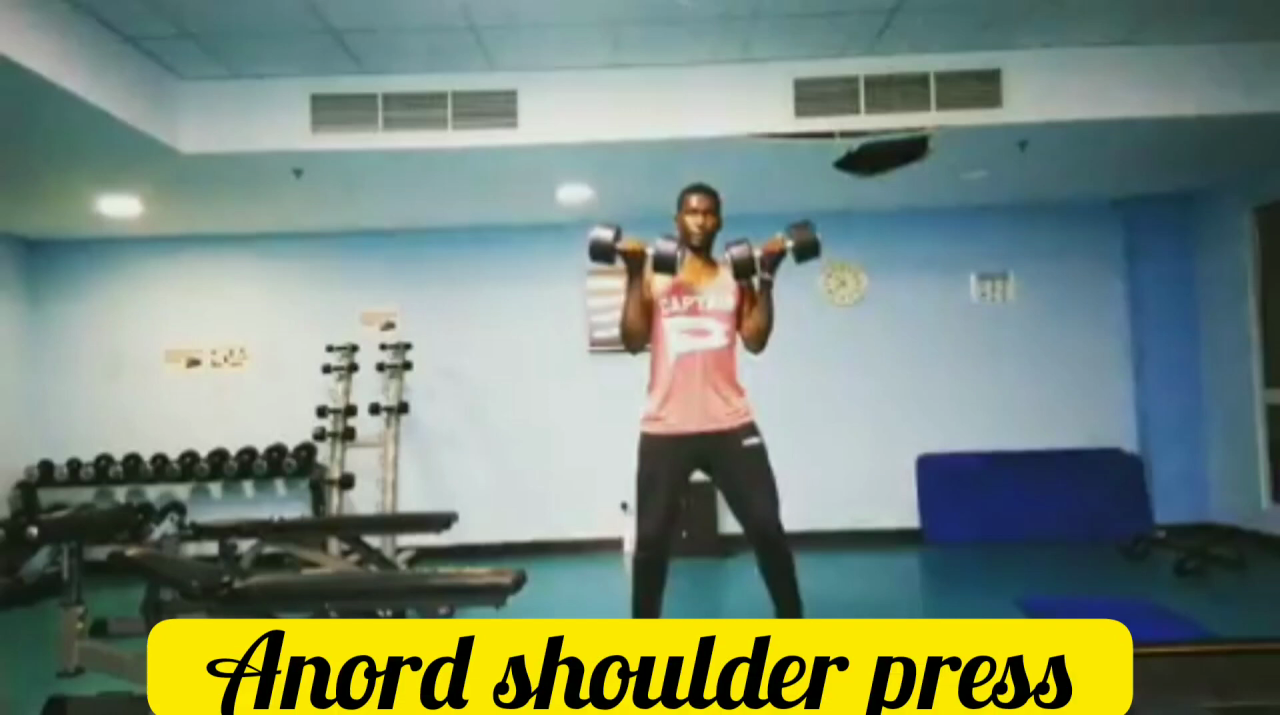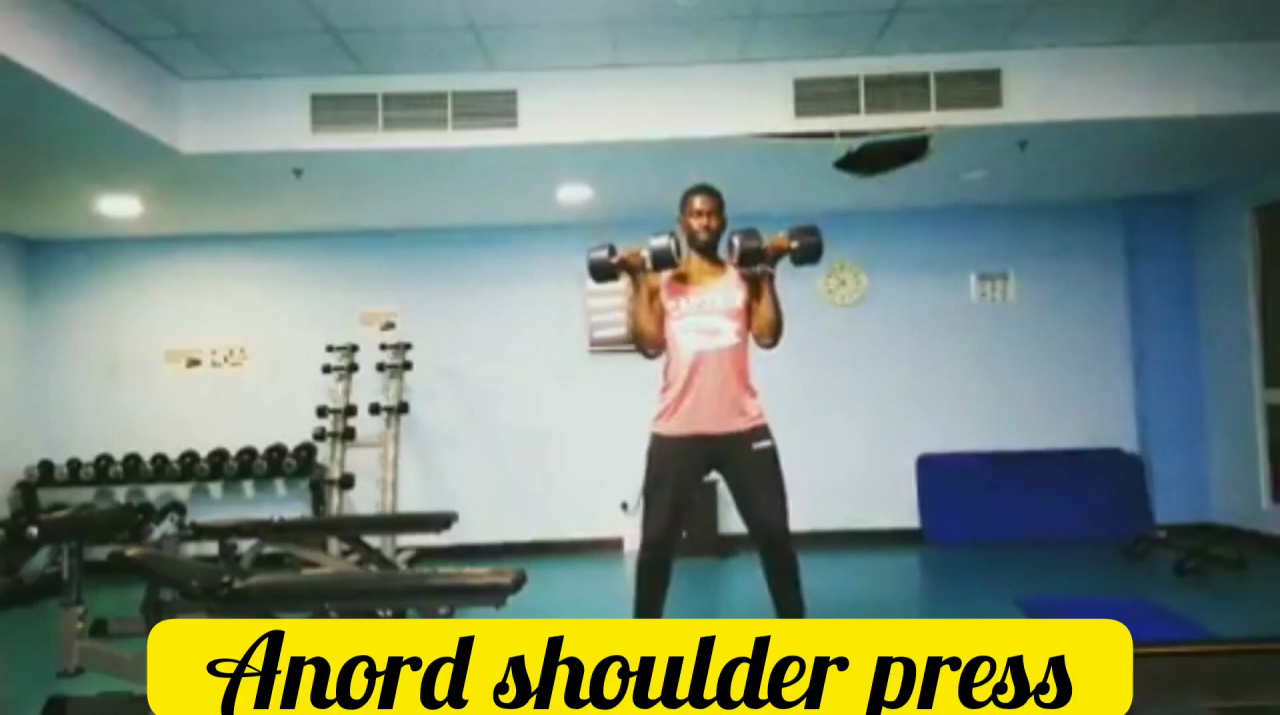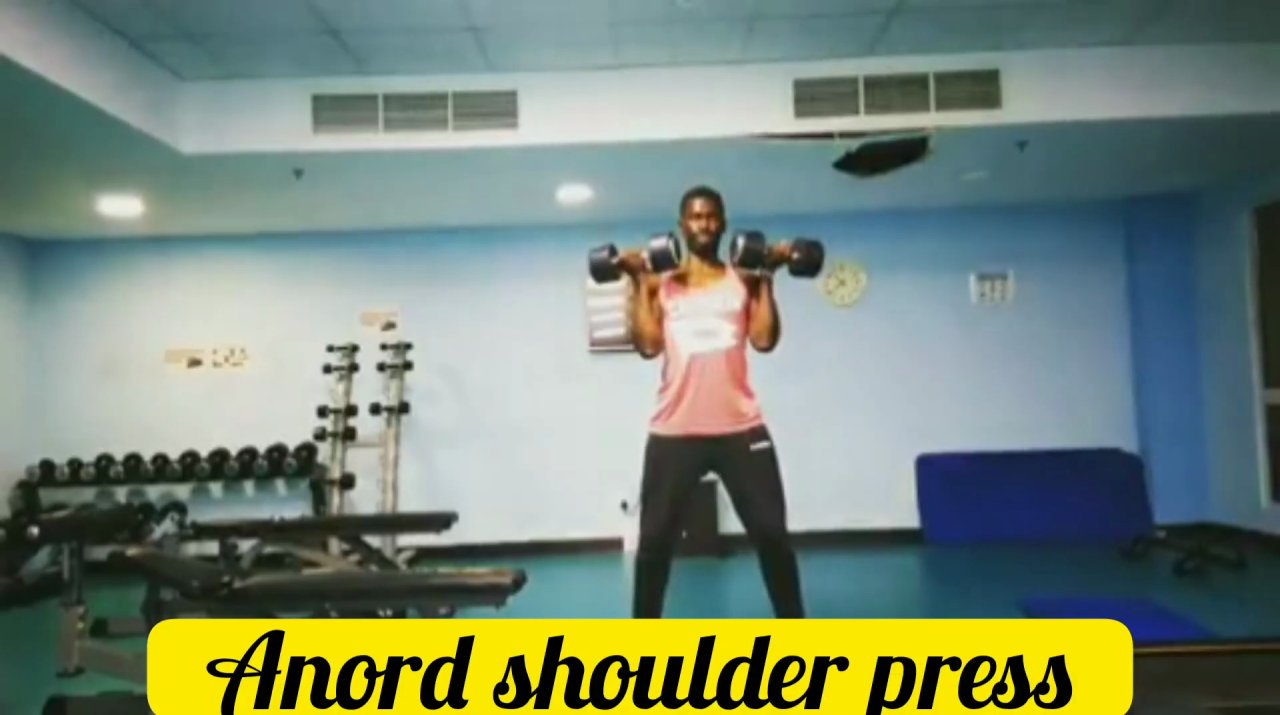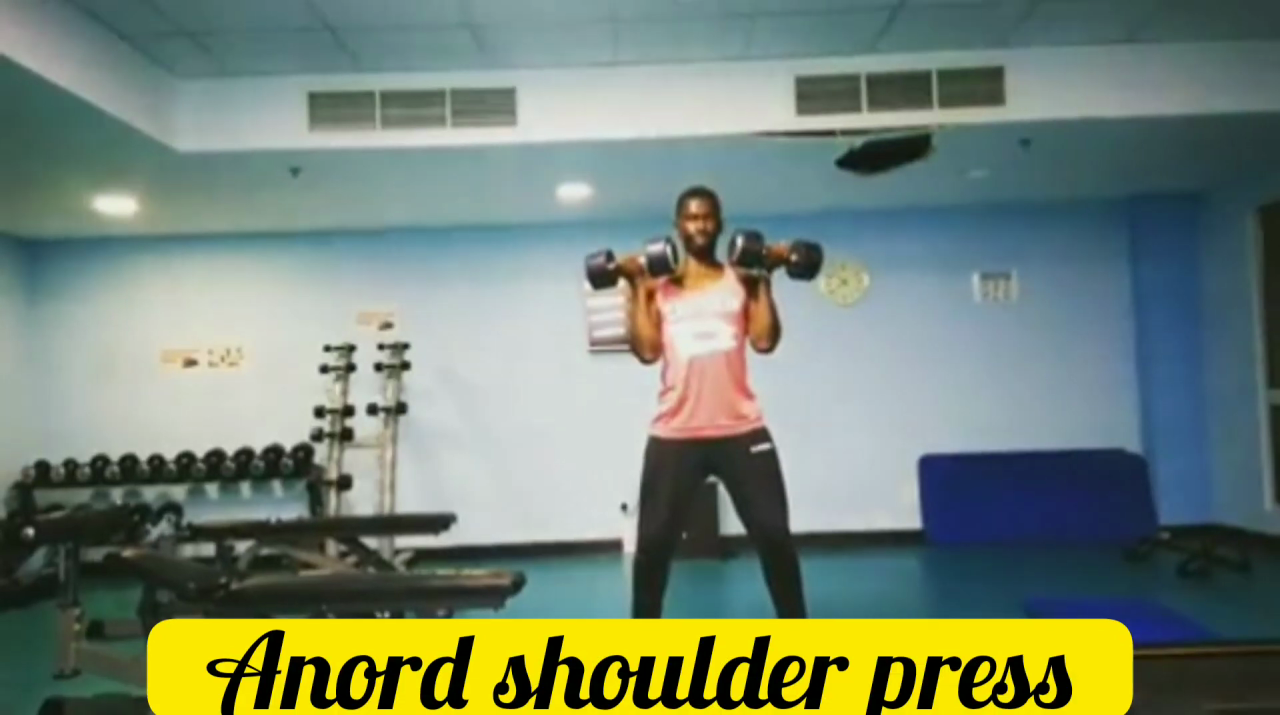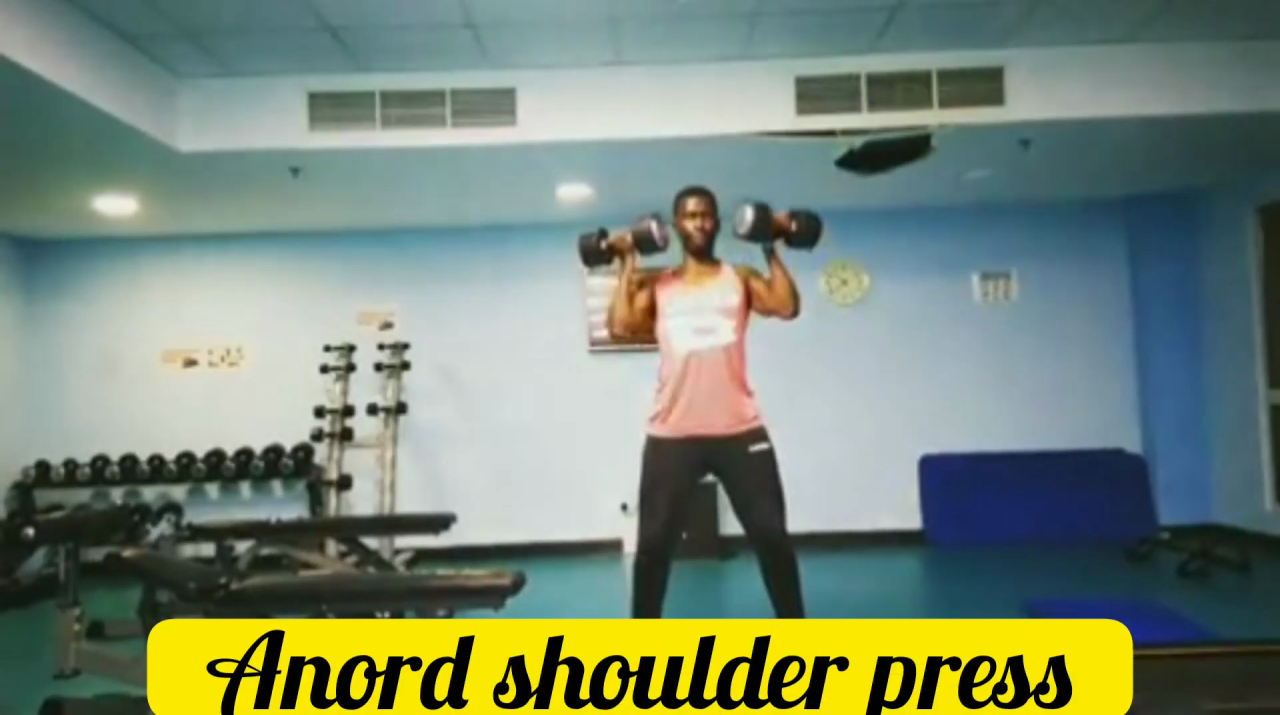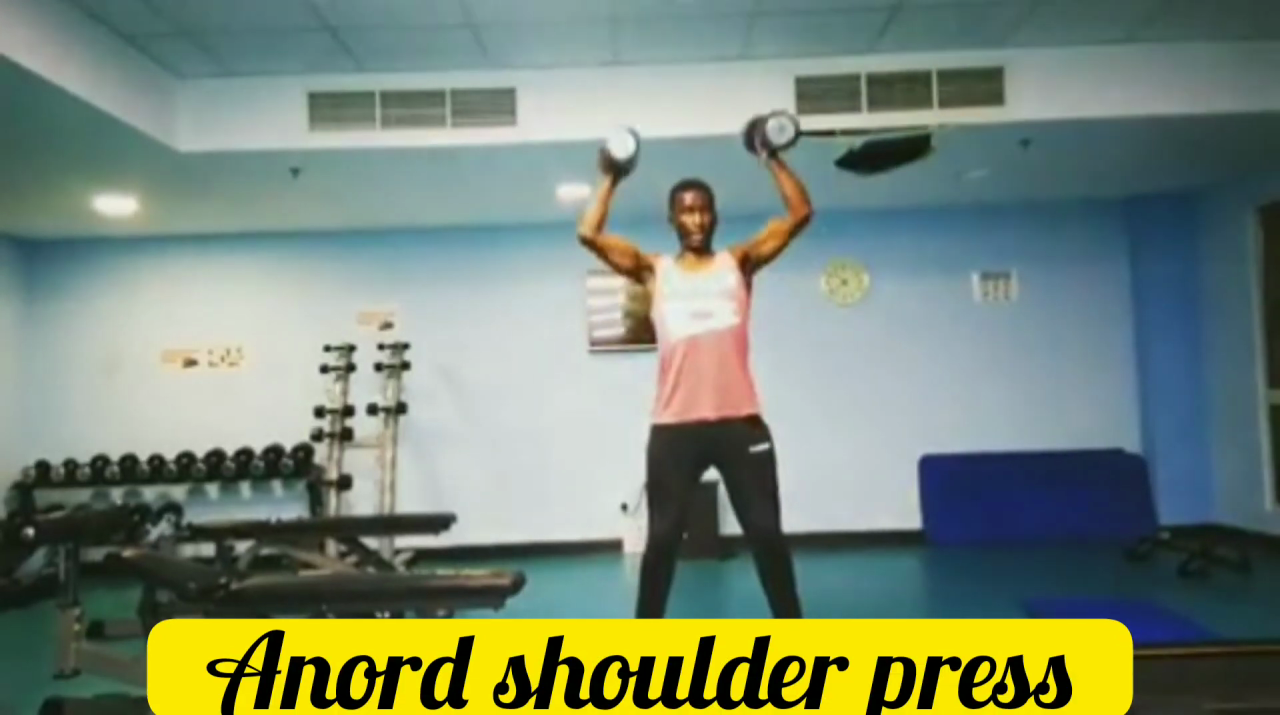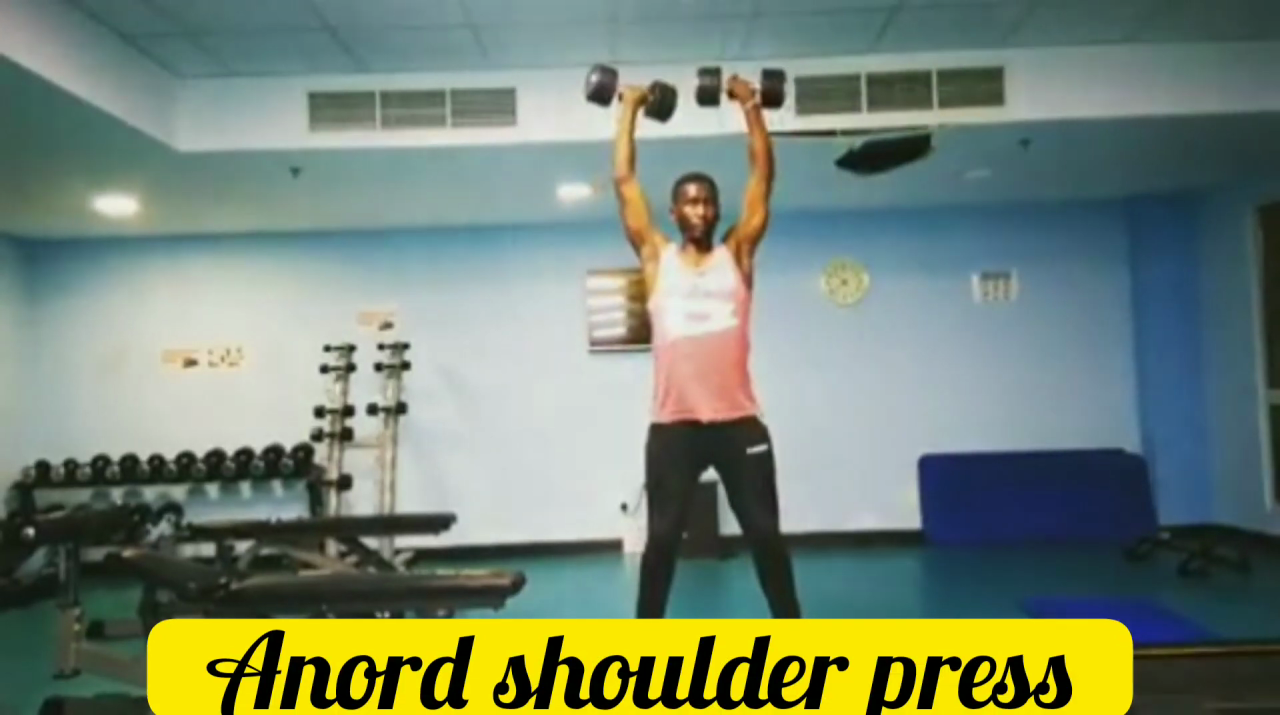
dt=0.4s
person 1, frame 1
left shoulder: (736, 278)
right shoulder: (654, 277)
left elbow: (756, 340)
right elbow: (633, 341)
left wrist: (766, 276)
right wrist: (634, 275)
left hip: (730, 425)
right hip: (666, 428)
left knee: (766, 526)
right knee: (652, 537)
person 1, frame 2
left shoulder: (745, 278)
right shoulder: (660, 282)
left elbow: (768, 336)
right elbow: (650, 345)
left wrist: (768, 272)
right wrist: (637, 281)
left hip: (742, 426)
right hip: (677, 430)
left knee: (773, 531)
right knee: (657, 538)
person 1, frame 3
left shoulder: (744, 280)
right shoulder: (660, 283)
left elbow: (765, 340)
right elbow: (647, 345)
left wrist: (767, 277)
right wrist: (638, 281)
left hip: (740, 427)
right hip: (675, 431)
left knee: (771, 532)
right knee: (655, 538)
person 1, frame 4
left shoulder: (742, 281)
right shoulder: (658, 287)
left elbow: (765, 341)
right elbow: (645, 351)
left wrist: (764, 280)
right wrist: (636, 286)
left hip: (740, 430)
right hip: (674, 434)
left knee: (774, 534)
right knee: (653, 542)
person 1, frame 5
left shoulder: (740, 279)
right shoulder: (656, 286)
left elbow: (788, 307)
right elbow: (620, 327)
left wrist: (773, 252)
right wrist: (626, 265)
left hip: (739, 429)
right hip: (672, 433)
left knee: (771, 534)
right knee: (654, 540)
person 1, frame 6
left shoulder: (739, 263)
right shoulder: (655, 270)
left elbow: (800, 213)
right elbow: (590, 233)
left wrist: (772, 158)
right wrist: (612, 177)
left hip: (740, 421)
right hip: (674, 425)
left knee: (766, 534)
right knee: (662, 539)
person 1, frame 7
left shoulder: (738, 254)
right shoulder: (656, 257)
left elbow: (762, 174)
right elbow: (624, 179)
left wrist: (750, 105)
right wrist: (629, 109)
left hip: (738, 424)
right hip: (673, 427)
left knee: (765, 536)
right knee: (662, 539)
